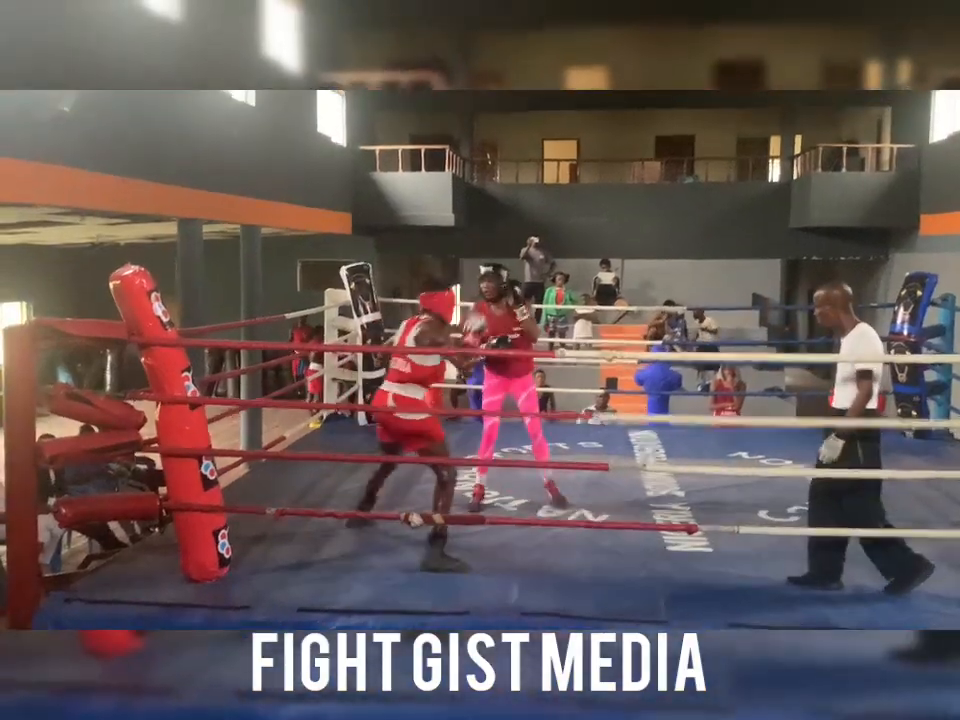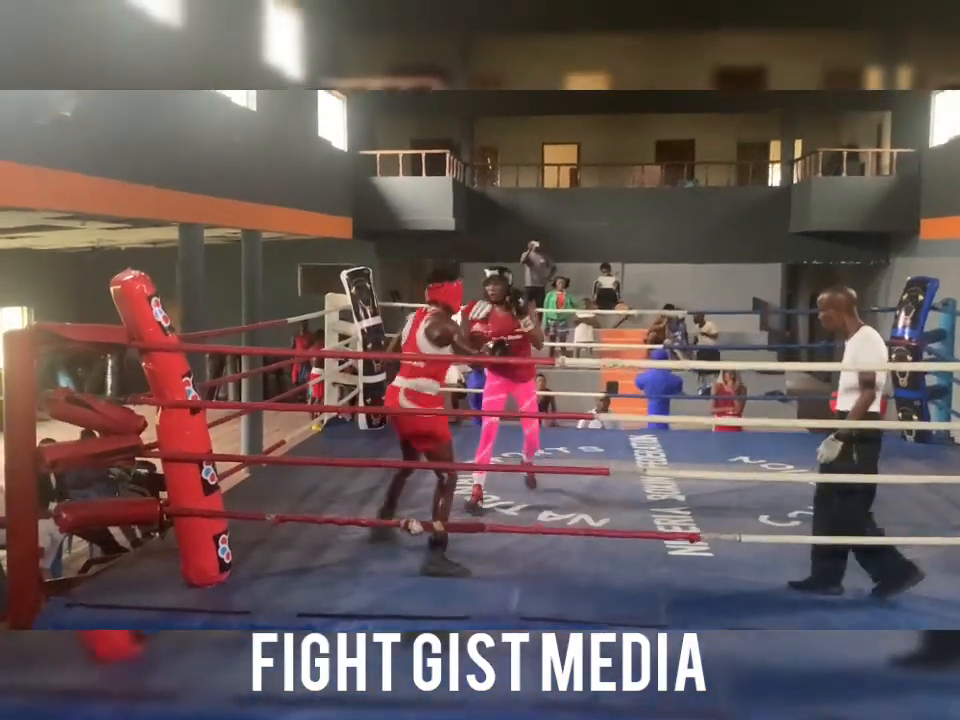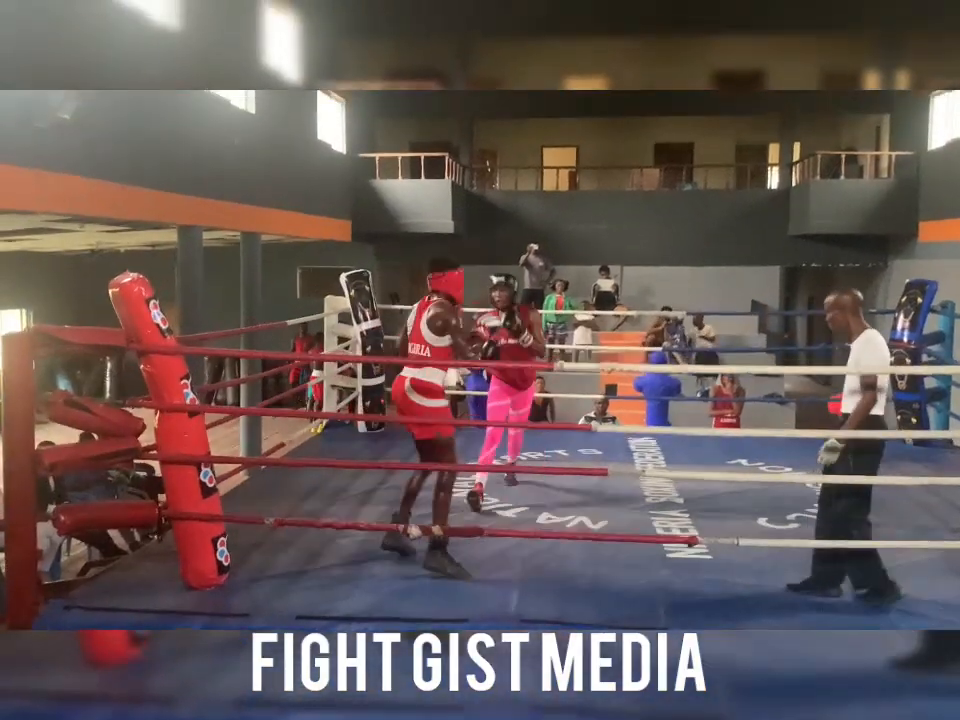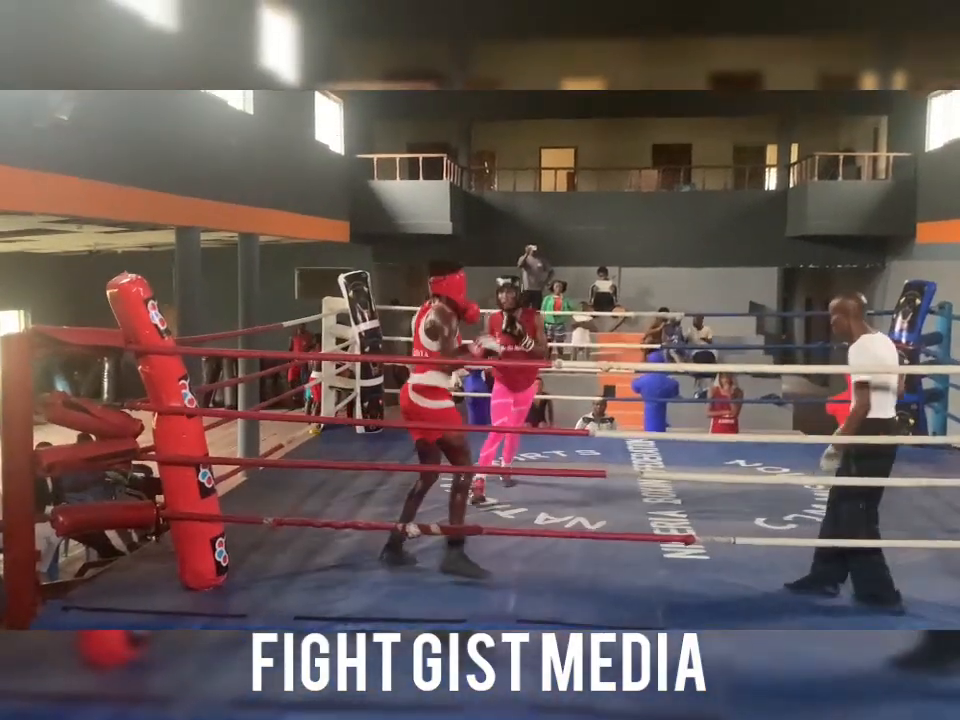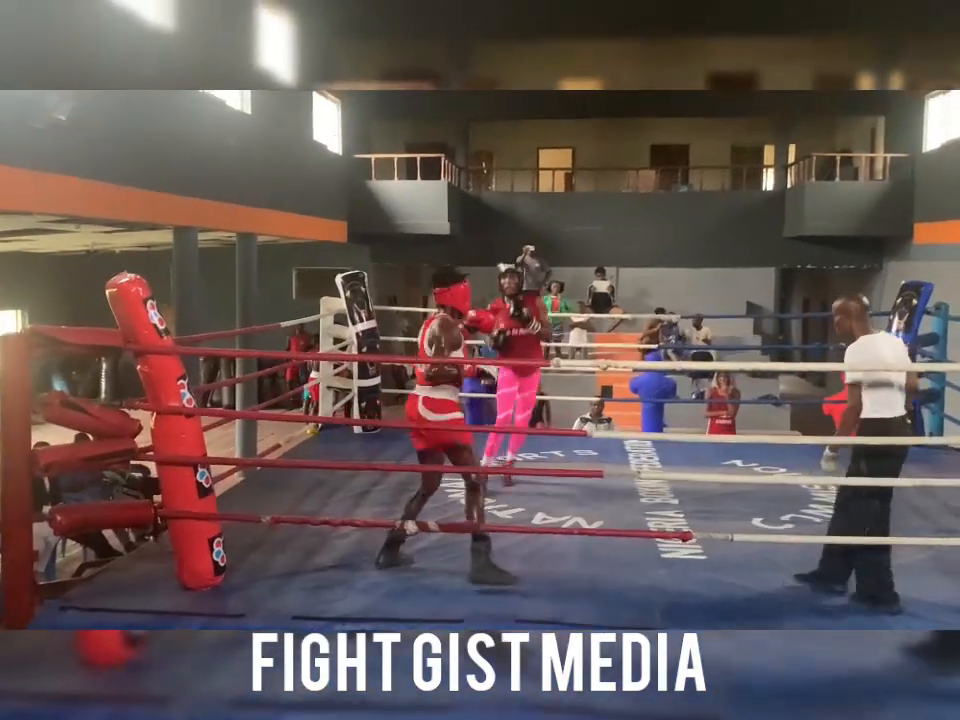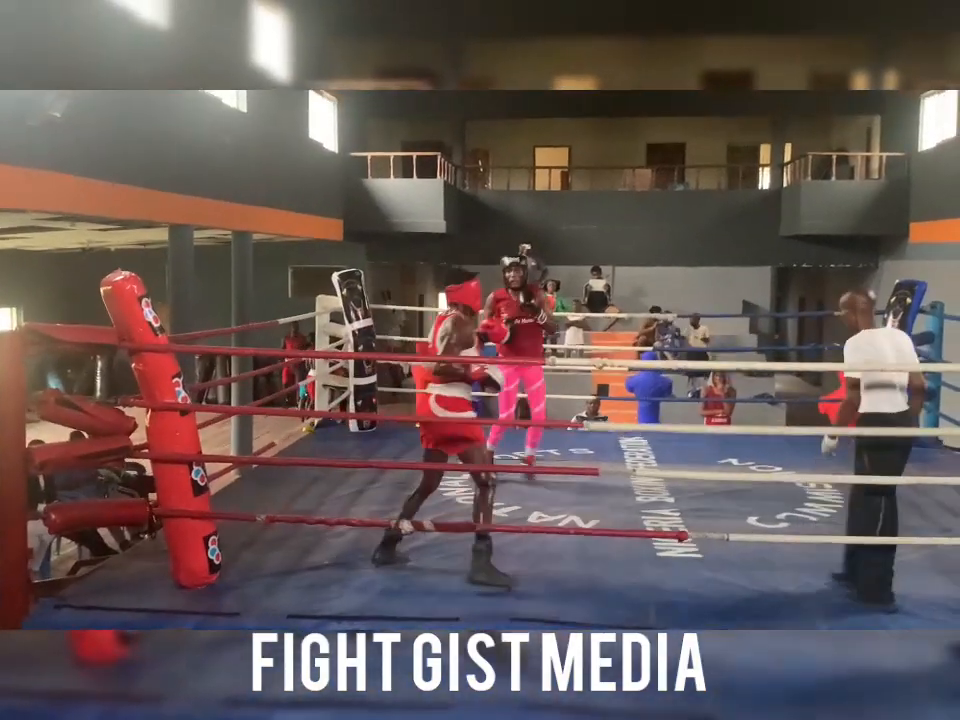
dt=0.1s
person 1, frame 1
left shoulder: (862, 338)
right shoulder: (849, 337)
left elbow: (864, 391)
left wrist: (839, 435)
left hip: (857, 430)
right hip: (843, 424)
left knee: (861, 504)
right knee: (823, 496)
left ankle: (907, 566)
right ankle: (825, 571)
person 1, frame 2
left shoulder: (866, 341)
right shoulder: (855, 340)
left elbow: (868, 396)
left wrist: (839, 436)
left hip: (859, 432)
right hip: (847, 429)
left knee: (850, 508)
right knee: (828, 501)
left ankle: (896, 571)
right ankle: (826, 576)
person 1, frame 3
left shoulder: (865, 344)
right shoulder: (869, 340)
left elbow: (868, 398)
left wrist: (839, 439)
left hip: (863, 431)
right hip: (868, 429)
left knee: (846, 509)
right knee: (834, 503)
left ankle: (878, 586)
right ankle: (826, 578)
person 1, frame 4
left shoulder: (861, 348)
right shoulder: (883, 341)
left elbow: (862, 404)
right elbow: (897, 387)
left wrist: (837, 444)
left hip: (871, 433)
right hip: (885, 429)
left knee: (855, 513)
right knee: (843, 505)
left ankle: (880, 592)
right ankle: (825, 577)
person 1, frame 5
left shoulder: (857, 350)
right shoulder: (893, 341)
left elbow: (854, 406)
right elbow: (912, 386)
left wrist: (832, 447)
left hip: (875, 434)
right hip: (897, 428)
left knee: (865, 511)
right knee: (850, 503)
left ankle: (880, 593)
right ankle: (830, 574)
person 1, frame 6
left shoulder: (856, 344)
right shoulder: (901, 337)
left elbow: (853, 399)
right elbow: (918, 387)
left wrist: (832, 435)
right wrist: (911, 424)
left hip: (876, 430)
right hip: (901, 425)
left knee: (871, 505)
right knee: (867, 499)
left ankle: (875, 589)
right ankle: (860, 574)
person 2, frame 1
left shoulder: (407, 326)
right shoulder: (436, 333)
right elbow: (465, 367)
left hip: (385, 402)
right hip: (410, 408)
left knee: (389, 462)
right knee: (446, 474)
left ankle: (361, 513)
right ankle: (435, 552)
person 2, frame 2
left shoulder: (414, 318)
right shoulder: (444, 324)
left elbow: (390, 354)
right elbow: (474, 359)
left hip: (396, 397)
right hip: (421, 404)
left knee: (410, 464)
right knee: (447, 477)
left ankle: (383, 523)
right ankle: (436, 555)
person 2, frame 3
left shoulder: (420, 307)
right shoulder: (446, 311)
right elbow: (469, 351)
left hip: (406, 387)
right hip: (426, 393)
left knee: (428, 465)
right knee: (448, 470)
left ankle: (395, 533)
right ankle: (437, 551)
person 2, frame 4
left shoulder: (425, 311)
right shoulder: (445, 317)
right elbow: (449, 360)
right wrist: (476, 349)
left hip: (414, 395)
right hip: (431, 397)
left knee: (429, 474)
right knee: (463, 469)
left ankle: (395, 544)
right ankle: (454, 552)
person 2, frame 5
left shoulder: (433, 322)
right shoulder: (448, 328)
right elbow: (433, 372)
right wrist: (466, 371)
left hip: (420, 406)
right hip: (437, 409)
left knee: (429, 483)
right knee: (475, 480)
left ankle: (391, 549)
right ankle: (481, 560)
person 2, frame 6
left shoulder: (446, 320)
right shoulder: (461, 324)
right elbow: (442, 369)
right wrist: (477, 373)
left hip: (431, 402)
right hip: (451, 406)
left knee: (429, 482)
right knee: (485, 481)
left ankle: (387, 547)
right ankle: (481, 563)
person 3, frame 1
left shoulder: (520, 302)
right shoulder: (478, 310)
left elbow: (533, 338)
right elbow: (470, 344)
left wrist: (519, 307)
right wrist: (488, 345)
left hip: (522, 374)
right hip: (495, 375)
left knee: (536, 430)
right knee: (490, 431)
left ankle: (549, 482)
right ankle: (479, 489)
person 3, frame 2
left shoulder: (525, 307)
right shoulder: (481, 311)
left elbow: (539, 342)
right elbow: (470, 345)
left wrist: (523, 316)
right wrist: (489, 347)
left hip: (524, 376)
right hip: (497, 377)
left knee: (532, 430)
right knee: (488, 431)
left ankle: (527, 465)
right ankle: (477, 491)
person 3, frame 3
left shoulder: (529, 315)
right shoulder: (489, 318)
left elbow: (541, 350)
right elbow: (484, 350)
left wrist: (521, 332)
right wrist: (485, 346)
left hip: (525, 382)
right hip: (499, 383)
left knee: (517, 431)
right knee: (494, 433)
left ankle: (510, 466)
right ankle: (478, 488)
person 3, frame 4
left shoulder: (532, 317)
right shoulder: (493, 321)
left elbow: (543, 352)
left wrist: (522, 337)
left hip: (526, 382)
right hip: (503, 383)
left knee: (513, 430)
right knee: (497, 430)
left ankle: (506, 469)
right ankle: (479, 483)
person 3, frame 5
left shoulder: (534, 302)
right shoulder: (494, 307)
left elbow: (548, 336)
right elbow: (486, 336)
left wrist: (529, 321)
right wrist: (494, 339)
left hip: (531, 369)
right hip: (508, 369)
left knee: (522, 420)
right knee: (504, 419)
left ankle: (509, 461)
right ankle: (484, 469)
person 3, frame 6
left shoulder: (536, 294)
right shoulder: (495, 298)
left elbow: (552, 328)
right elbow: (483, 327)
left wrist: (537, 311)
right wrist: (499, 331)
left hip: (533, 362)
right hip: (508, 363)
left knee: (539, 414)
right knee: (506, 415)
left ankle: (529, 458)
right ankle: (489, 453)
